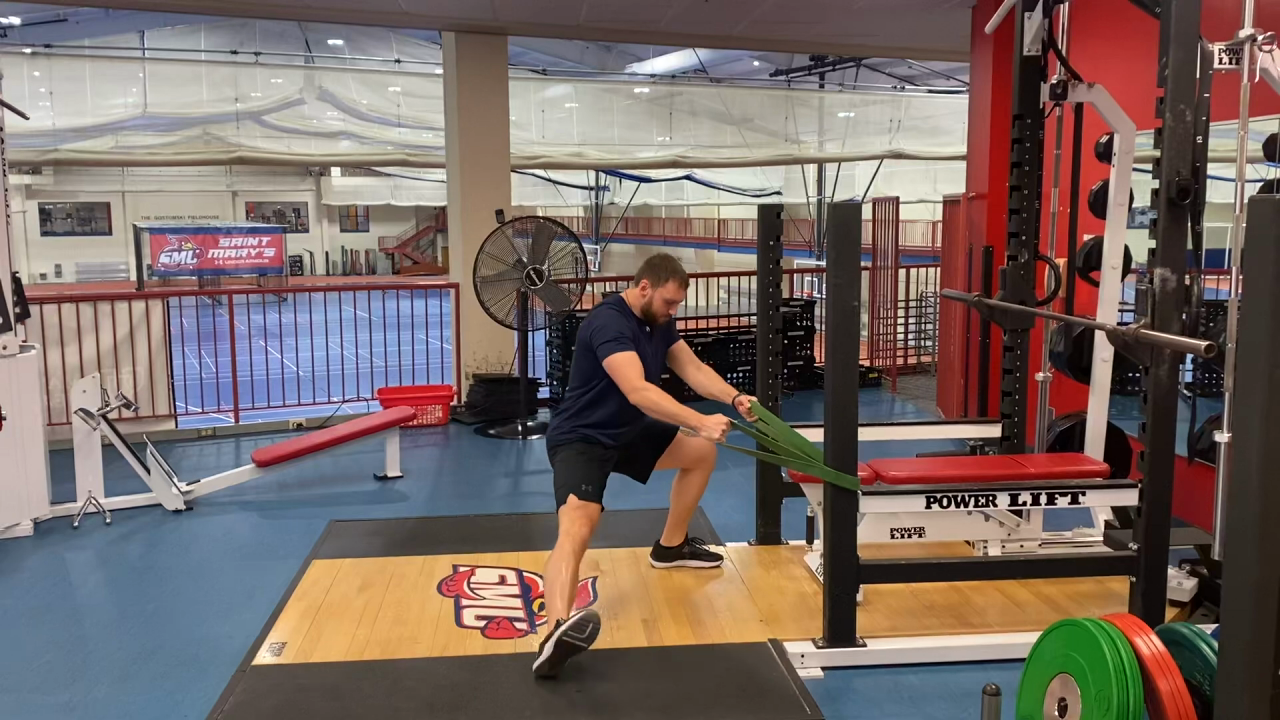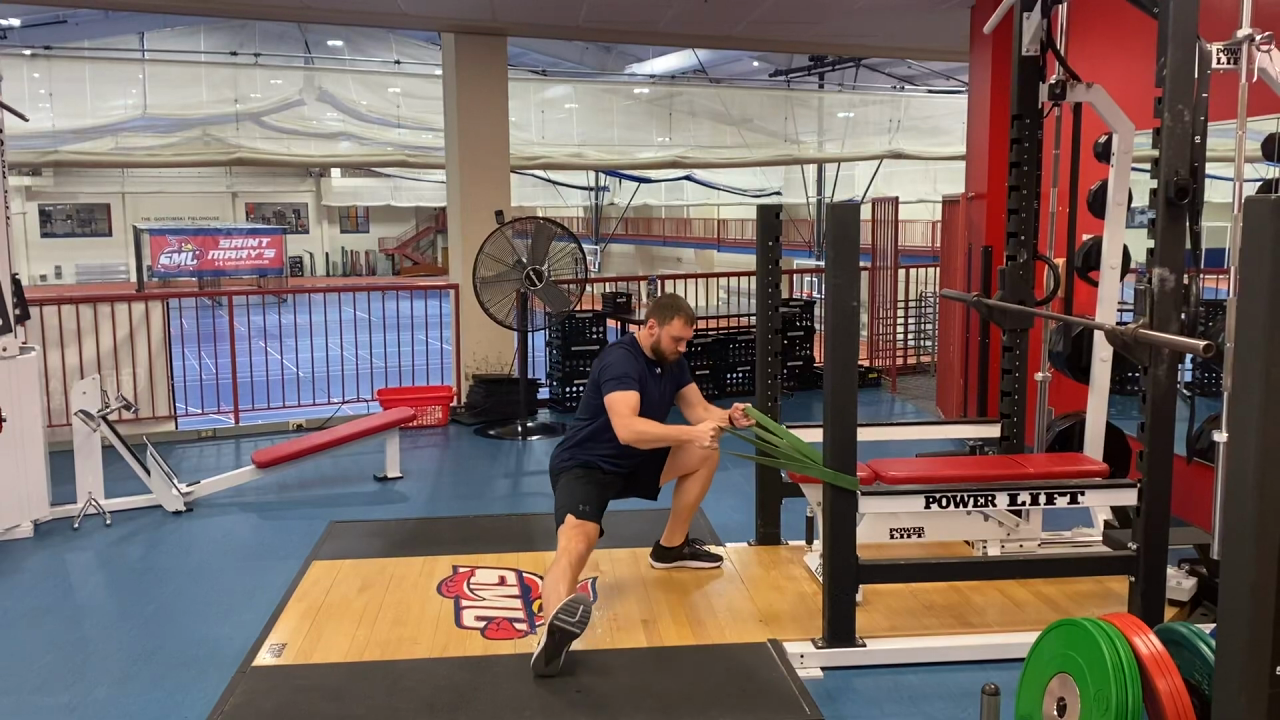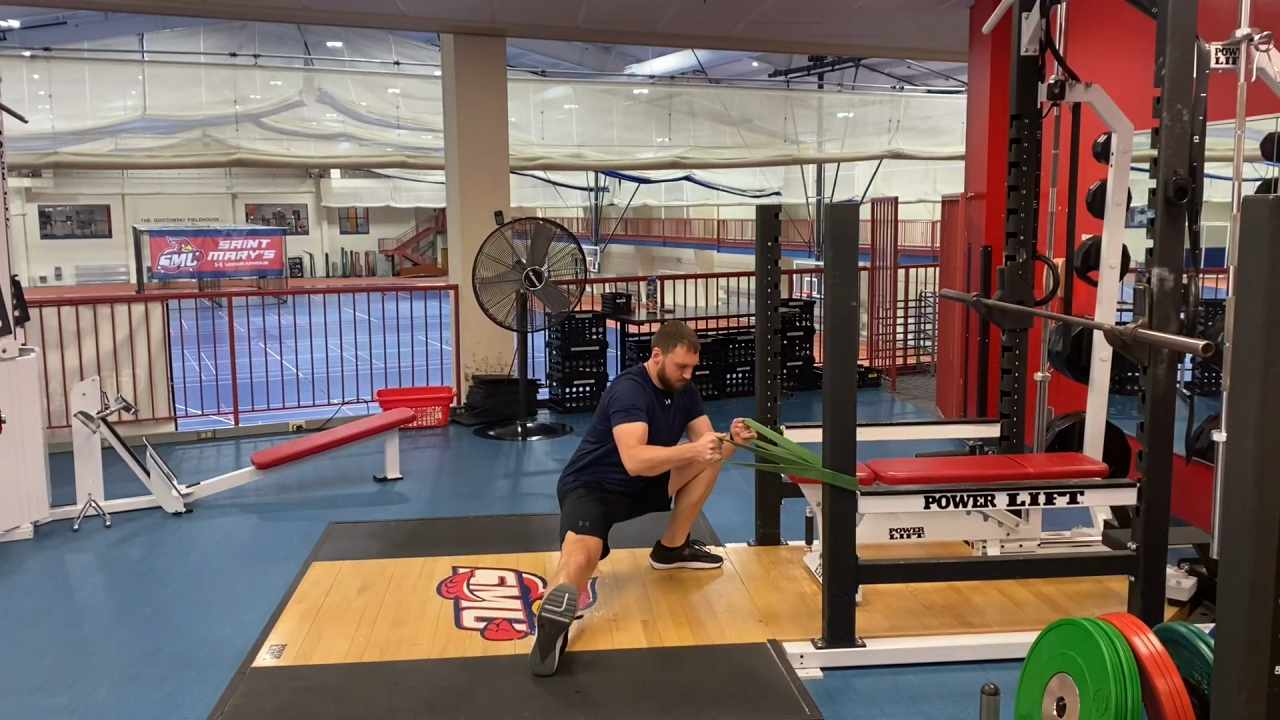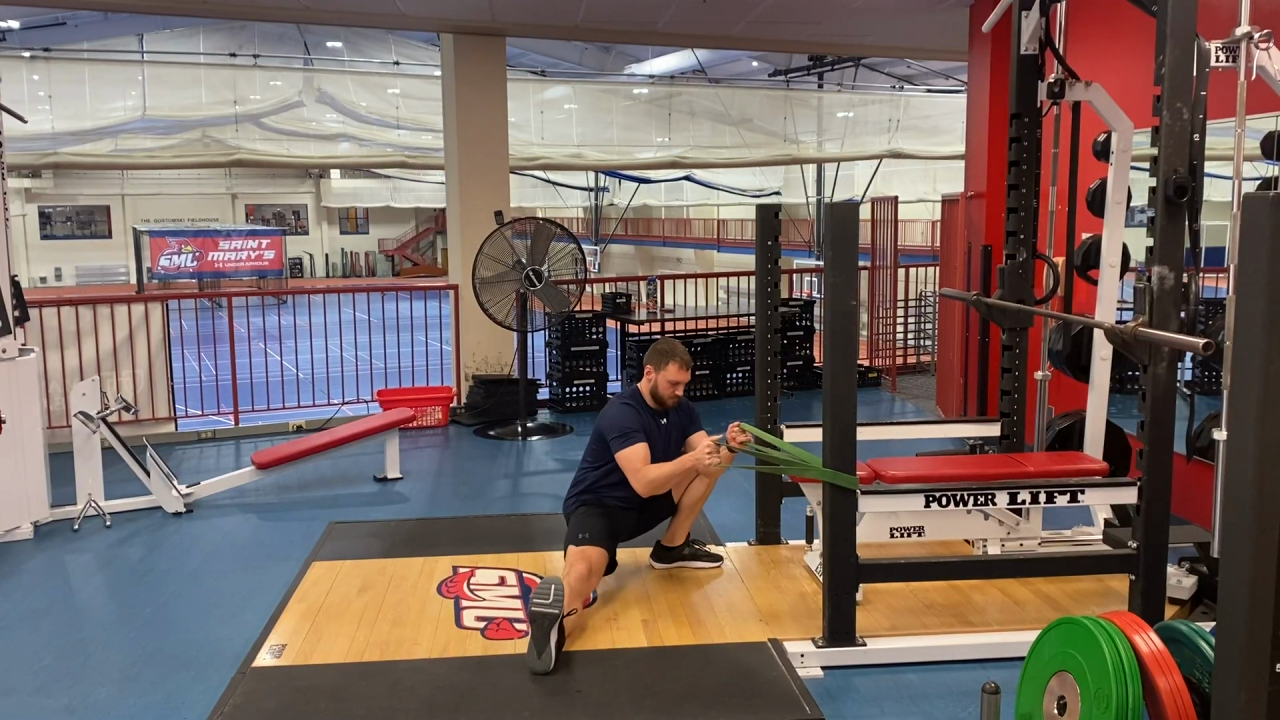
dt=0.4s
person 1, frame 1
left shoulder: (658, 322)
right shoulder: (608, 321)
left elbow: (692, 368)
right elbow: (638, 391)
left wrist: (733, 397)
right wrist: (700, 421)
left hip: (627, 431)
right hip: (581, 439)
left knee: (702, 452)
right knee: (576, 530)
left ankle: (671, 545)
right ankle: (558, 632)
person 1, frame 2
left shoulder: (672, 361)
right shoulder: (620, 360)
left elbow: (698, 409)
right elbow: (627, 429)
left wrist: (728, 418)
right wrist: (691, 432)
left hip: (631, 462)
right hip: (584, 467)
left knee: (706, 455)
right knee: (575, 546)
left ankle: (671, 546)
right ankle: (554, 628)
person 1, frame 3
left shoulder: (685, 392)
right shoulder: (629, 390)
left elbow: (708, 448)
right elbow: (634, 460)
left wrist: (731, 440)
right wrist: (691, 449)
left hip: (640, 486)
right hip: (591, 488)
left knee: (709, 464)
right knee: (578, 561)
left ankle: (672, 547)
right ankle: (553, 630)
person 1, frame 4
left shoulder: (681, 409)
right shoulder: (622, 413)
left elbow: (708, 465)
right elbow: (643, 482)
left wrist: (728, 448)
right wrist: (692, 459)
left hip: (643, 504)
right hip: (597, 506)
left knee: (709, 467)
right knee: (581, 572)
left ankle: (672, 547)
right ankle: (552, 627)
